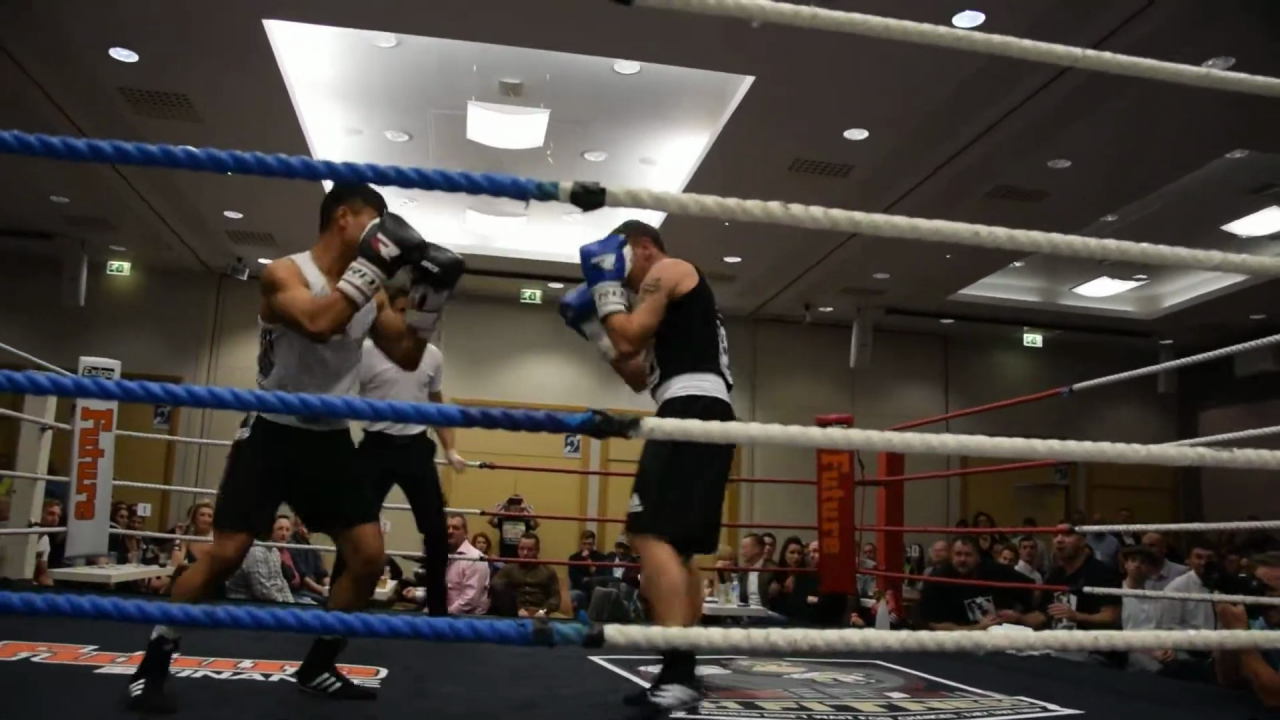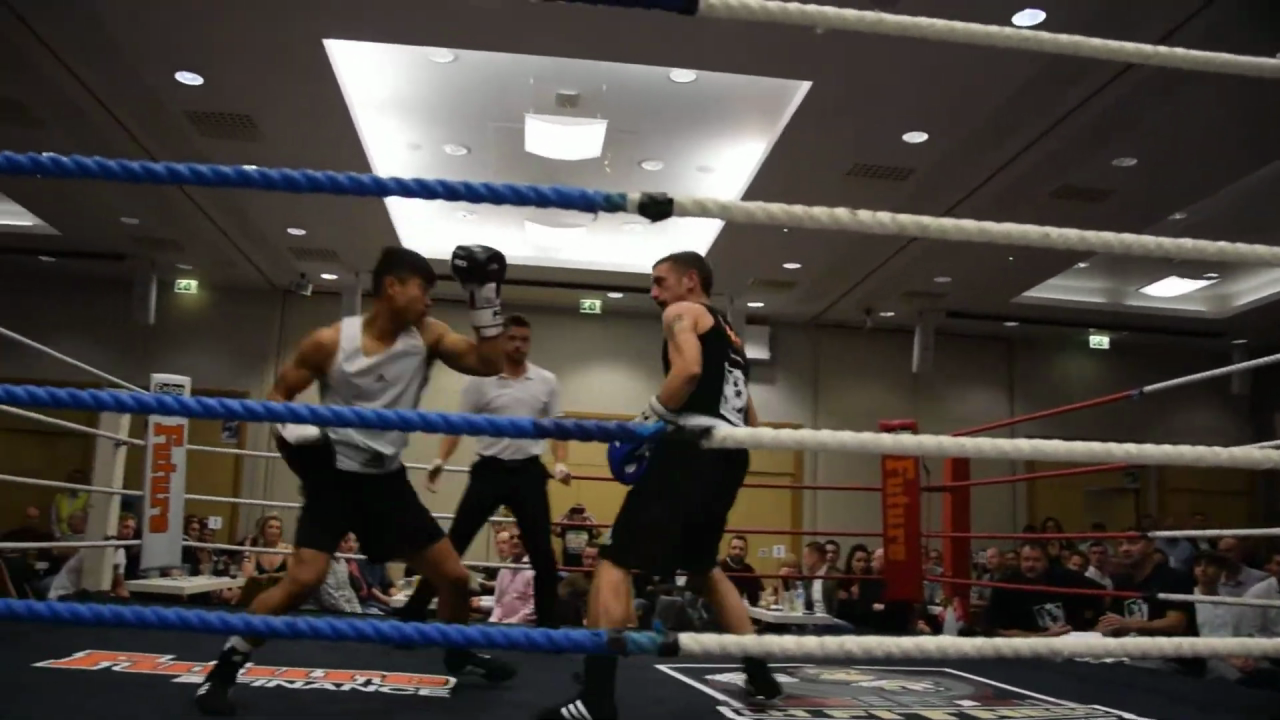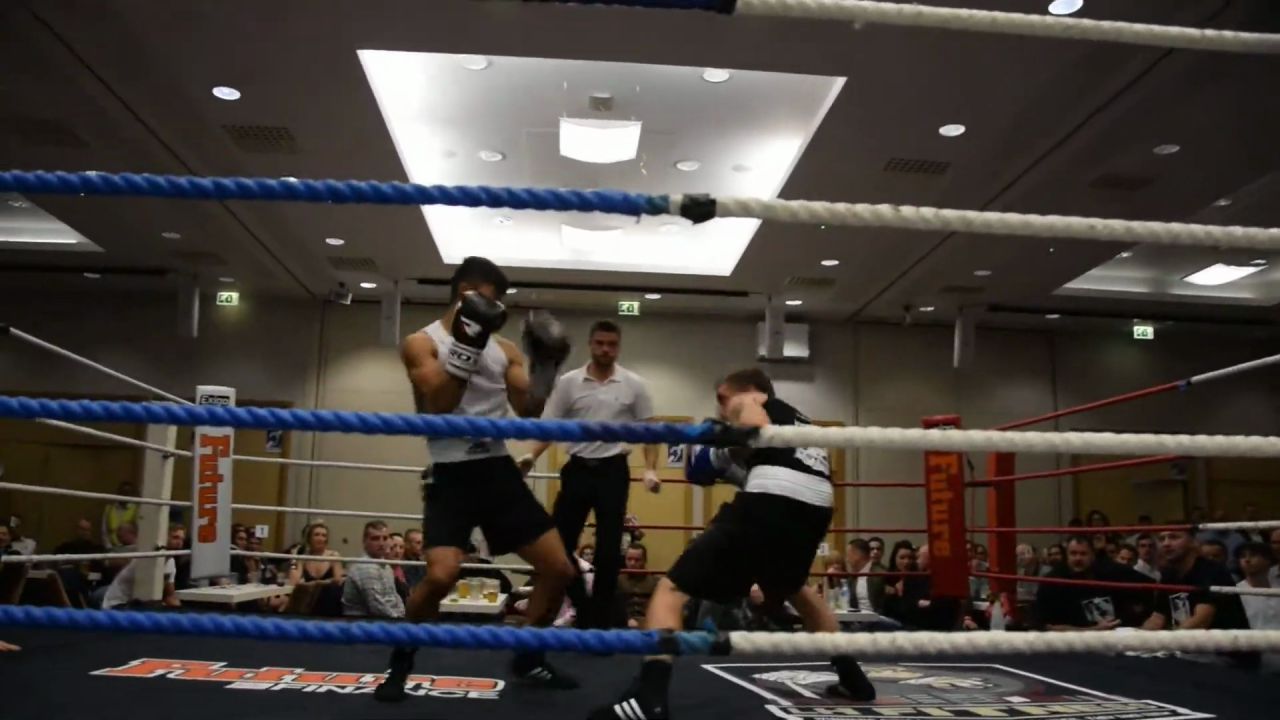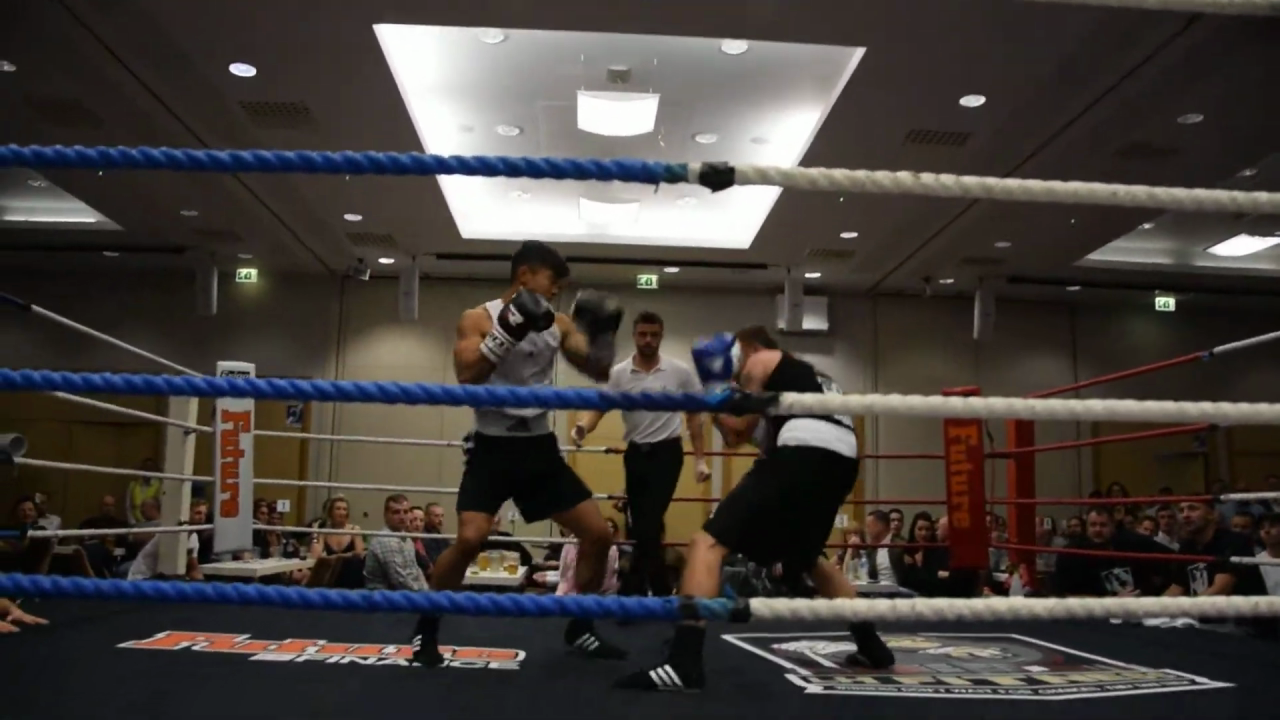
dt=0.3s
person 1, frame 1
left shoulder: (368, 288)
right shoulder: (285, 273)
left elbow: (408, 359)
right elbow: (321, 323)
left wrist: (428, 295)
right wrist: (371, 265)
left hip: (329, 439)
right hip: (272, 434)
left knee: (369, 556)
right knee: (223, 559)
left ankle: (317, 667)
right ankle: (153, 665)
person 1, frame 2
left shoulder: (426, 334)
right shoulder: (330, 341)
left elbow: (487, 365)
right elbow: (279, 394)
left wrist: (485, 294)
right wrist: (294, 435)
left hip: (388, 481)
right hip: (334, 479)
left knee: (455, 577)
right knee: (303, 580)
left ankle: (458, 655)
right ankle: (221, 673)
person 1, frame 3
left shoulder: (501, 346)
right shoulder: (421, 343)
left elbow: (531, 410)
right elbow: (436, 404)
left wrist: (546, 365)
right wrist: (464, 342)
left hip: (500, 471)
right hip: (451, 474)
left knee: (558, 568)
right knee: (441, 574)
left ankle: (527, 660)
right ankle: (399, 667)
person 1, frame 4
left shoulder: (558, 323)
right shoulder: (478, 318)
left elbow: (600, 373)
right elbow: (467, 377)
left wrist: (603, 334)
right wrist: (508, 331)
left hip: (539, 446)
right hip: (493, 446)
left knee: (598, 533)
right knee: (470, 538)
left ankle: (580, 629)
right ankle: (427, 632)
person 2, frame 1
left shoulder: (667, 272)
right shoulder: (680, 298)
left elbow: (631, 340)
right elbow: (636, 374)
left wrist: (605, 285)
right wrist: (592, 323)
left hip: (691, 410)
right hip: (705, 417)
left knee: (650, 535)
right knee: (673, 546)
left ankle: (679, 674)
right ankle: (678, 675)
person 2, frame 2
left shoulder: (682, 313)
right shoulder: (729, 337)
left elbow: (689, 371)
right elbow: (748, 418)
left wrist: (647, 425)
left hip: (690, 449)
right hip: (729, 457)
left knee: (614, 563)
right knee: (702, 569)
right ankle: (760, 673)
person 2, frame 3
left shoulder: (748, 400)
right shoulder: (797, 420)
left elbow: (756, 433)
left wrist: (713, 453)
left hip: (771, 501)
right hip: (814, 507)
left knee: (673, 589)
right knee: (790, 587)
right ankle: (852, 677)
person 2, frame 4
left shoulder: (762, 360)
right shoulder: (808, 374)
left elbow: (735, 433)
left wrist: (715, 382)
left hip: (805, 455)
right hip: (842, 460)
left knee: (708, 544)
right knee: (806, 557)
left ankle: (685, 662)
right ankle: (870, 645)
person 3, frame 1
left shoulder: (432, 356)
right shoulder: (366, 351)
left wrist: (450, 449)
left hip: (417, 447)
right hip: (378, 447)
left knee: (436, 528)
left ankle: (438, 608)
person 3, frame 2
left shoulder: (547, 382)
right shoulder: (480, 381)
left wrist: (560, 463)
right wrist: (440, 461)
left hip: (527, 473)
right hip: (489, 470)
left knee: (541, 552)
right knee: (454, 543)
left ankle: (548, 625)
right ankle: (412, 614)
person 3, frame 3
left shoulder: (634, 384)
right shoulder: (568, 382)
left wrist: (650, 469)
right wrist: (532, 455)
left hip: (612, 470)
right hip: (577, 469)
left knee: (609, 551)
right knee: (560, 544)
left ankle: (599, 623)
right ankle: (585, 611)
person 3, frame 4
left shoulder: (680, 372)
right shoulder: (618, 374)
left elbow: (694, 417)
right elbow: (598, 409)
left wrist: (700, 459)
right wrist: (583, 427)
left hip: (666, 454)
right hip: (636, 455)
left knee: (649, 524)
right knee: (642, 527)
left ankle: (632, 594)
right ankle: (662, 593)
